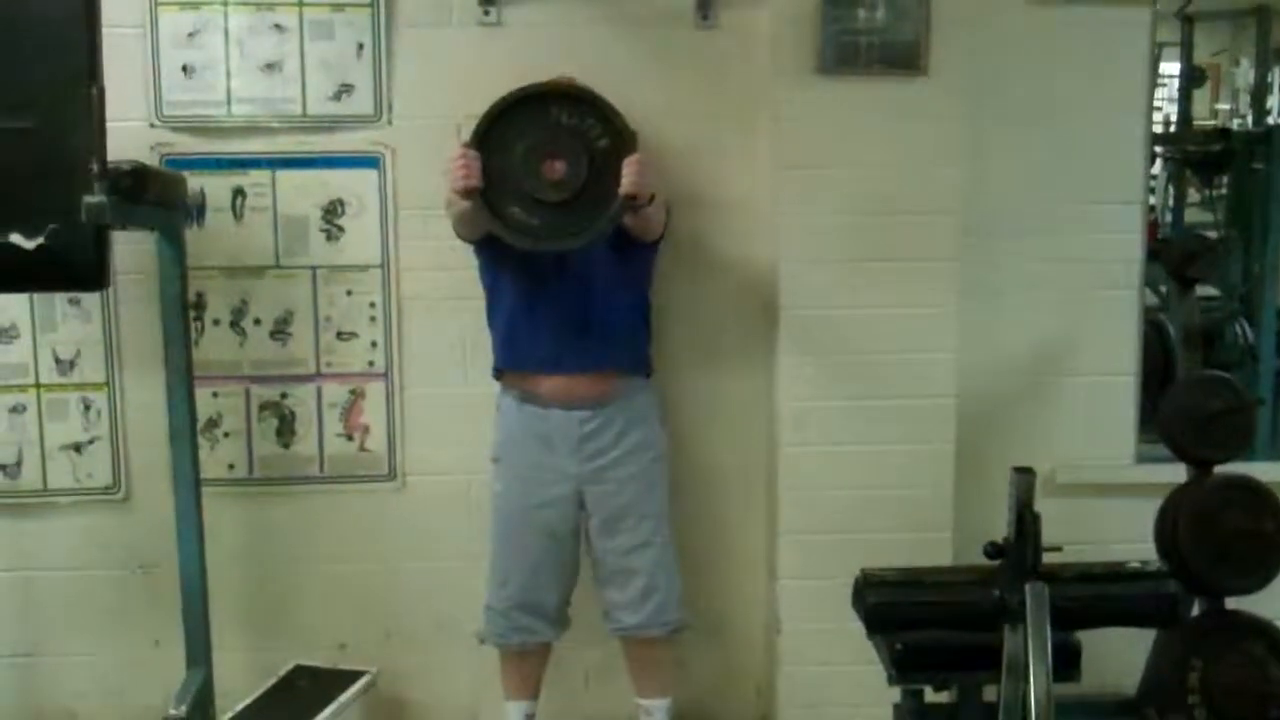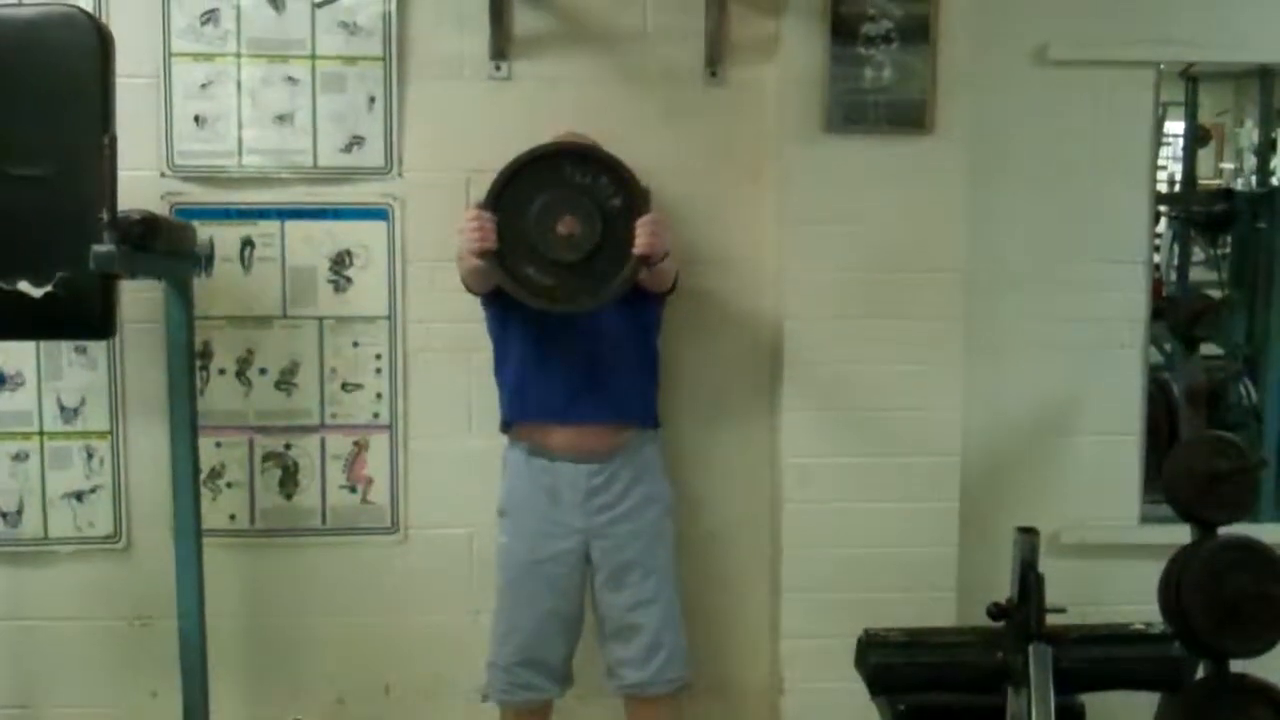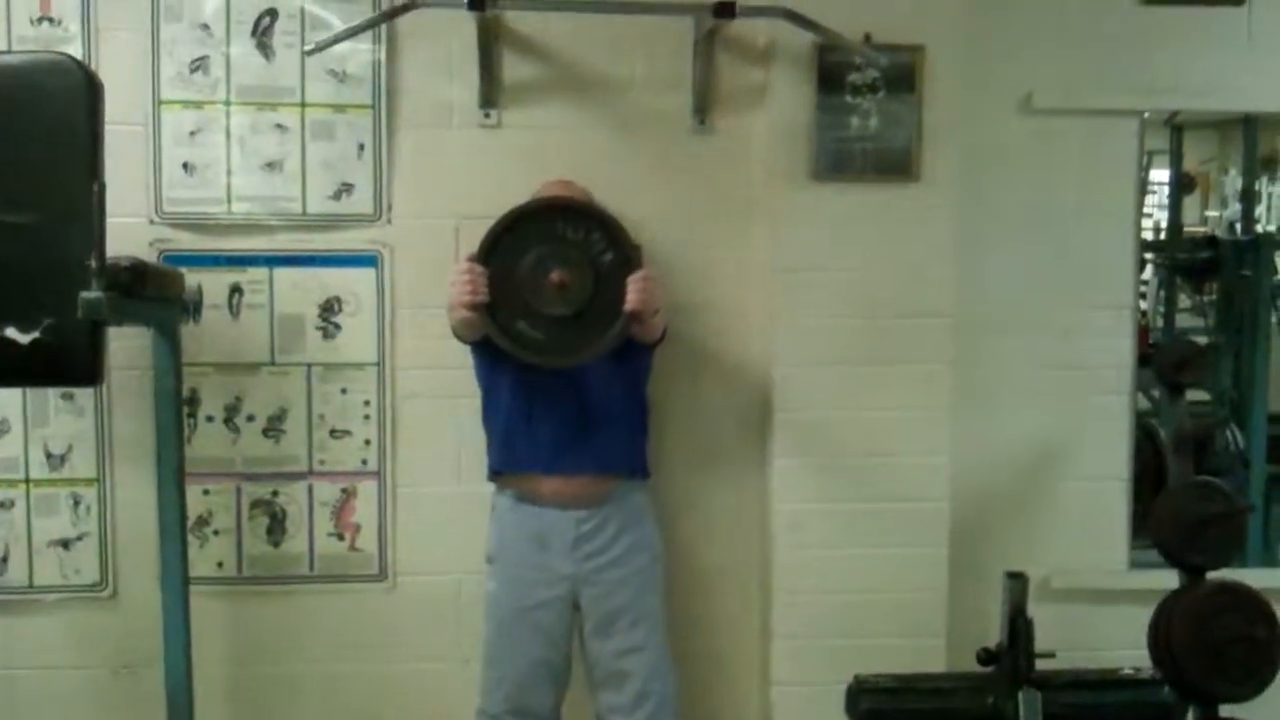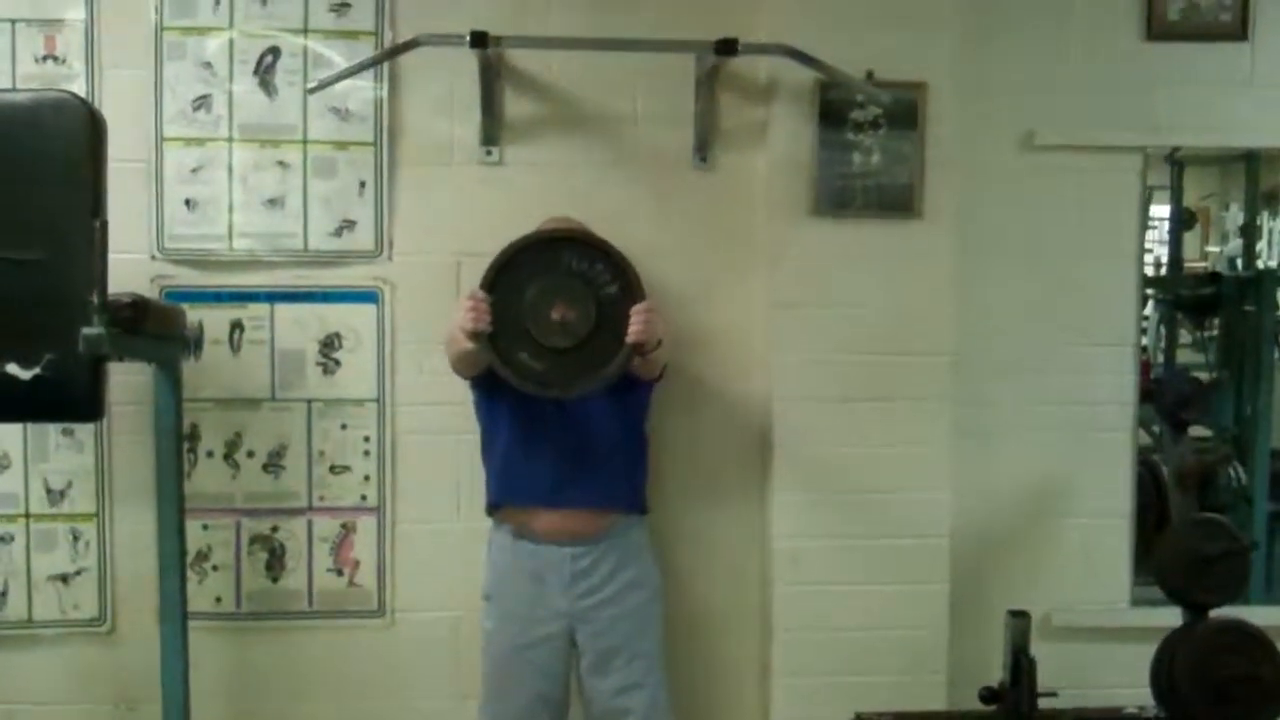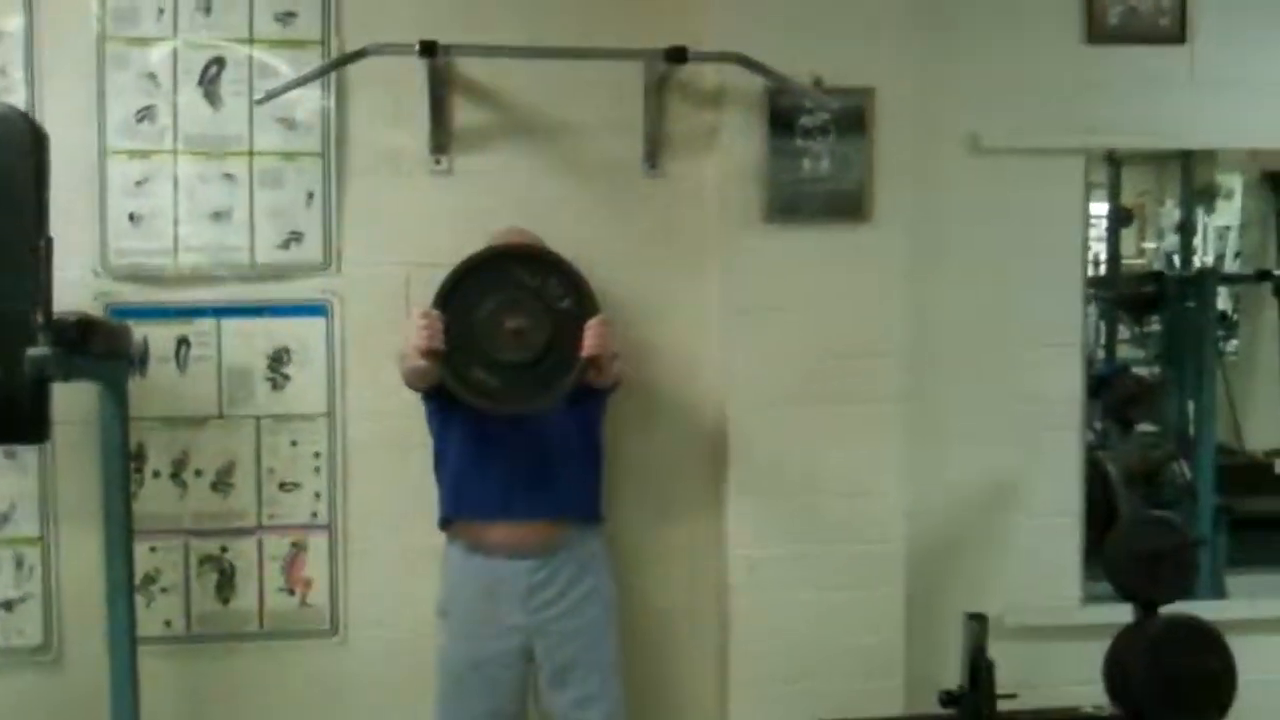
dt=1s
person 1, frame 1
left shoulder: (623, 209)
left elbow: (650, 224)
right elbow: (470, 223)
left wrist: (643, 196)
right wrist: (463, 196)
left hip: (622, 418)
right hip: (530, 422)
left knee: (644, 585)
right knee: (521, 590)
person 1, frame 2
left shoulder: (631, 263)
left elbow: (661, 280)
right elbow: (479, 279)
left wrist: (658, 255)
right wrist: (473, 256)
left hip: (629, 472)
right hip: (536, 475)
left knee: (650, 650)
right knee: (524, 651)
person 1, frame 3
left shoulder: (617, 304)
left elbow: (650, 329)
right elbow: (469, 327)
left wrist: (648, 310)
right wrist: (463, 306)
left hip: (618, 518)
right hip: (525, 521)
person 1, frame 4
left shoulder: (617, 340)
left elbow: (650, 366)
right elbow: (465, 363)
left wrist: (651, 344)
right wrist: (465, 337)
left hip: (615, 555)
right hip: (522, 557)
person 1, frame 5
left shoulder: (571, 352)
left elbow: (605, 375)
right elbow: (418, 376)
left wrist: (605, 359)
right wrist: (417, 355)
left hip: (570, 567)
right hip: (477, 571)
